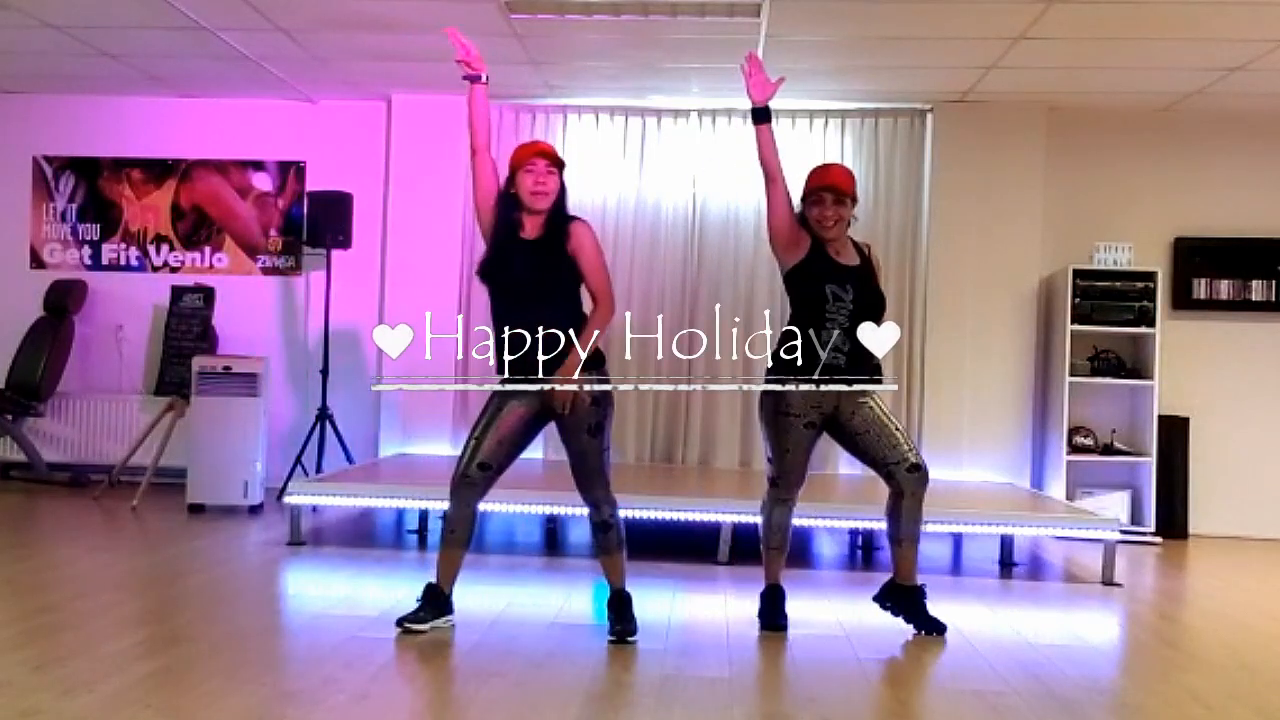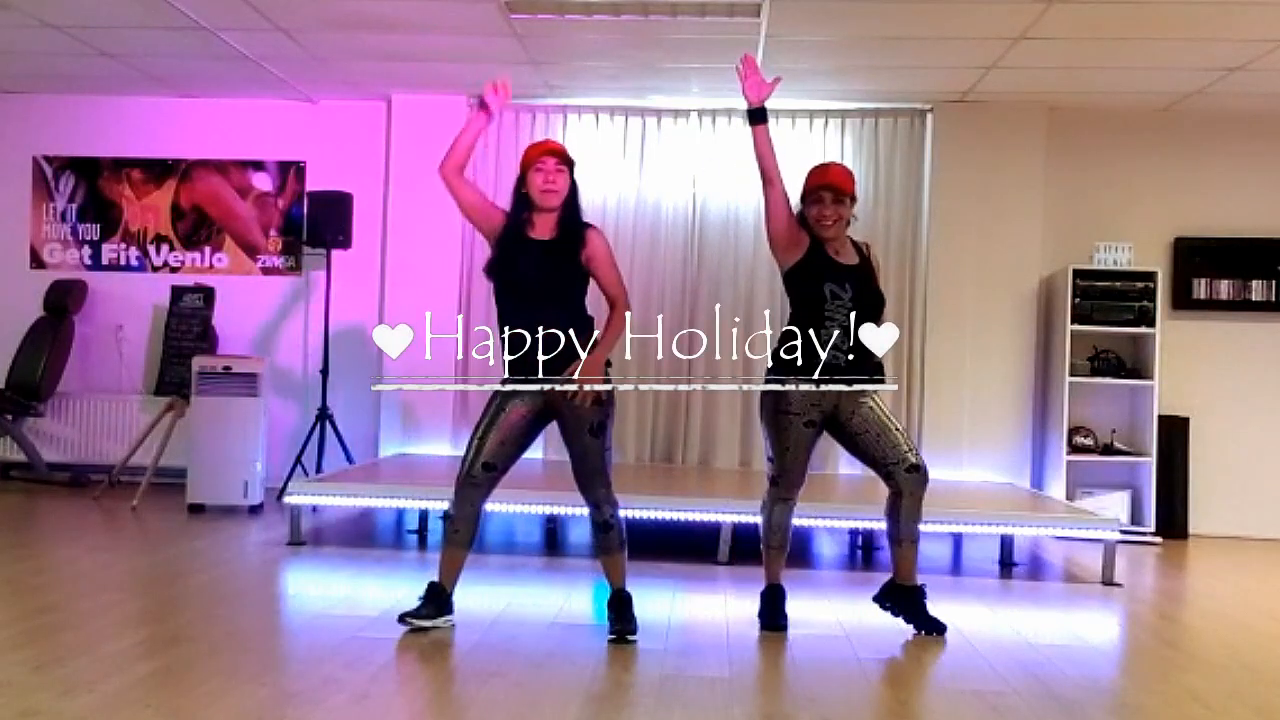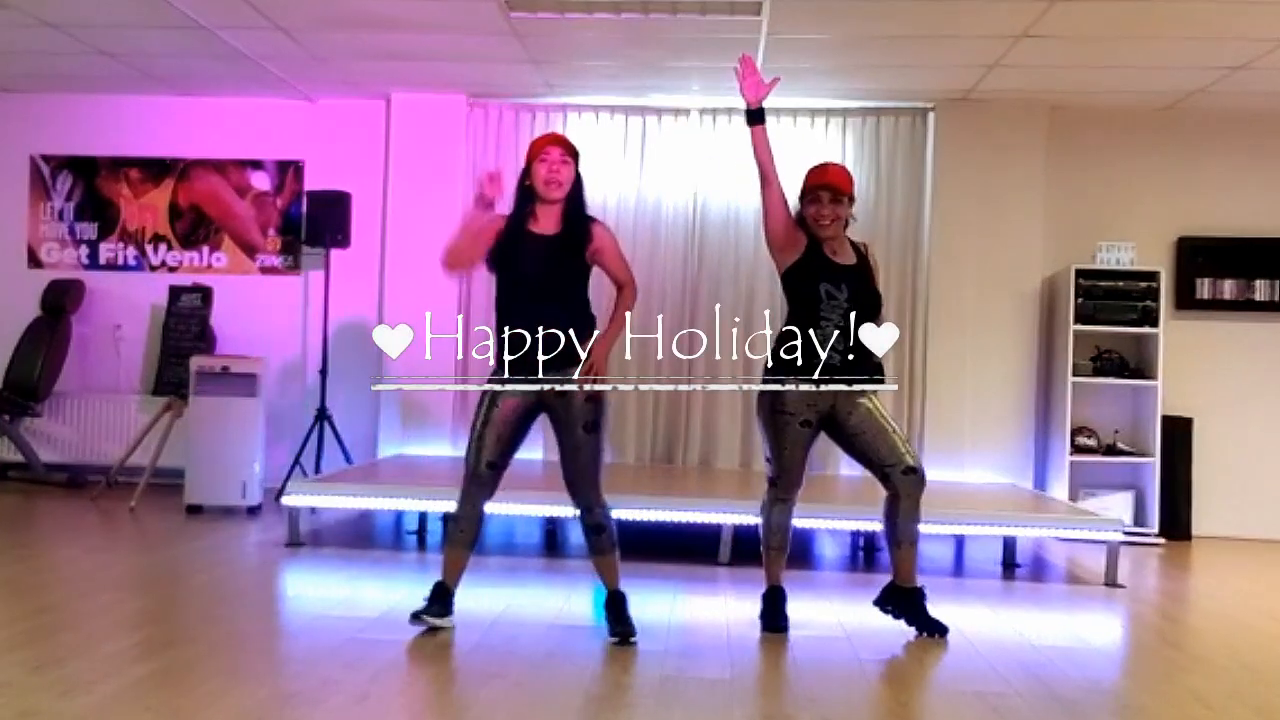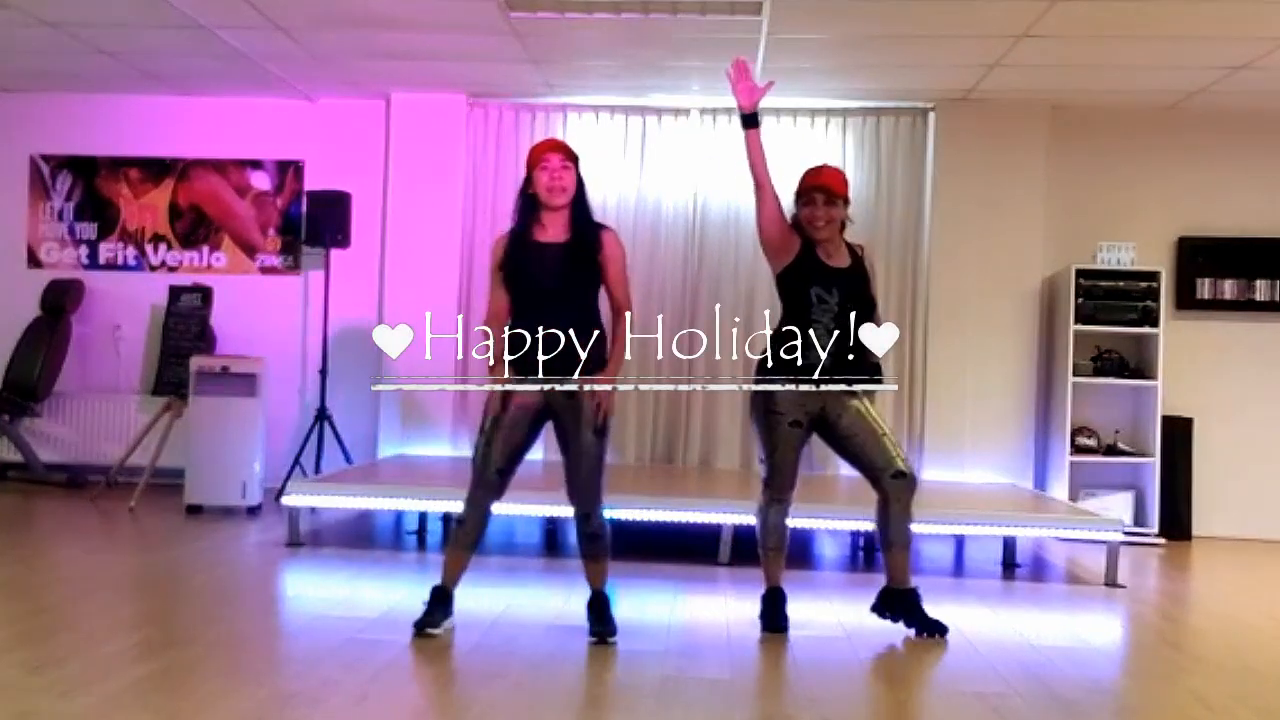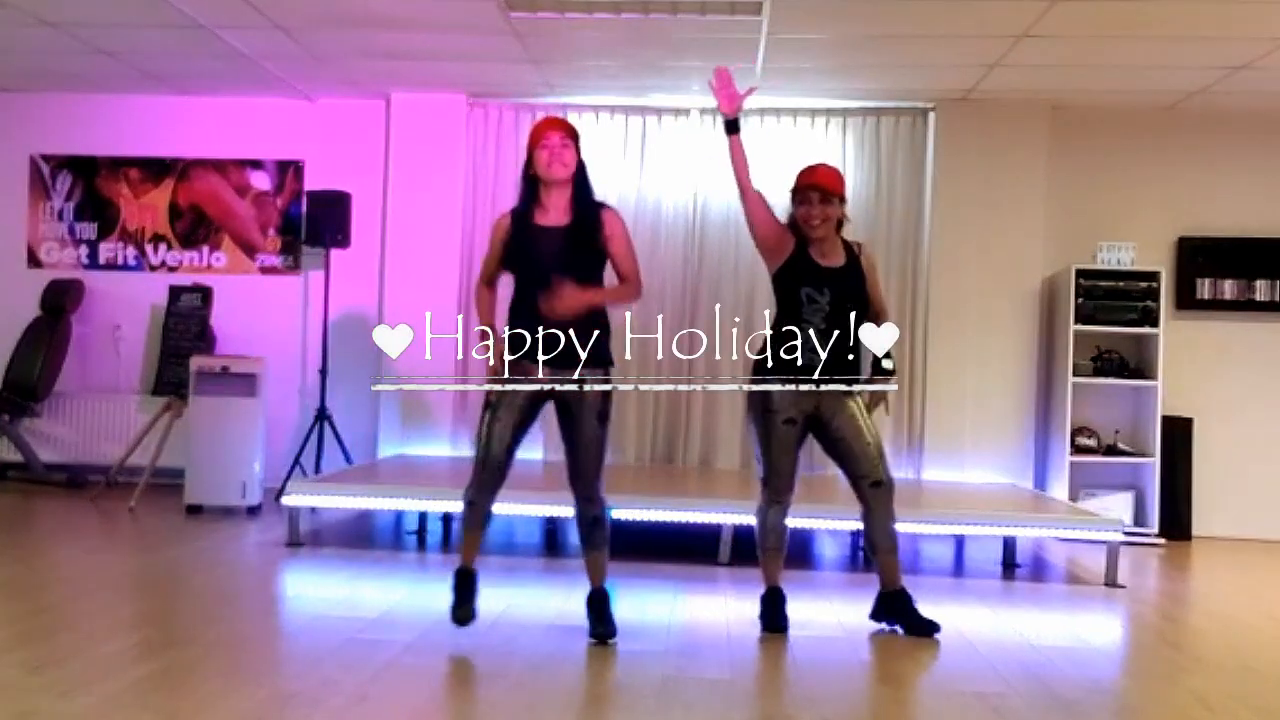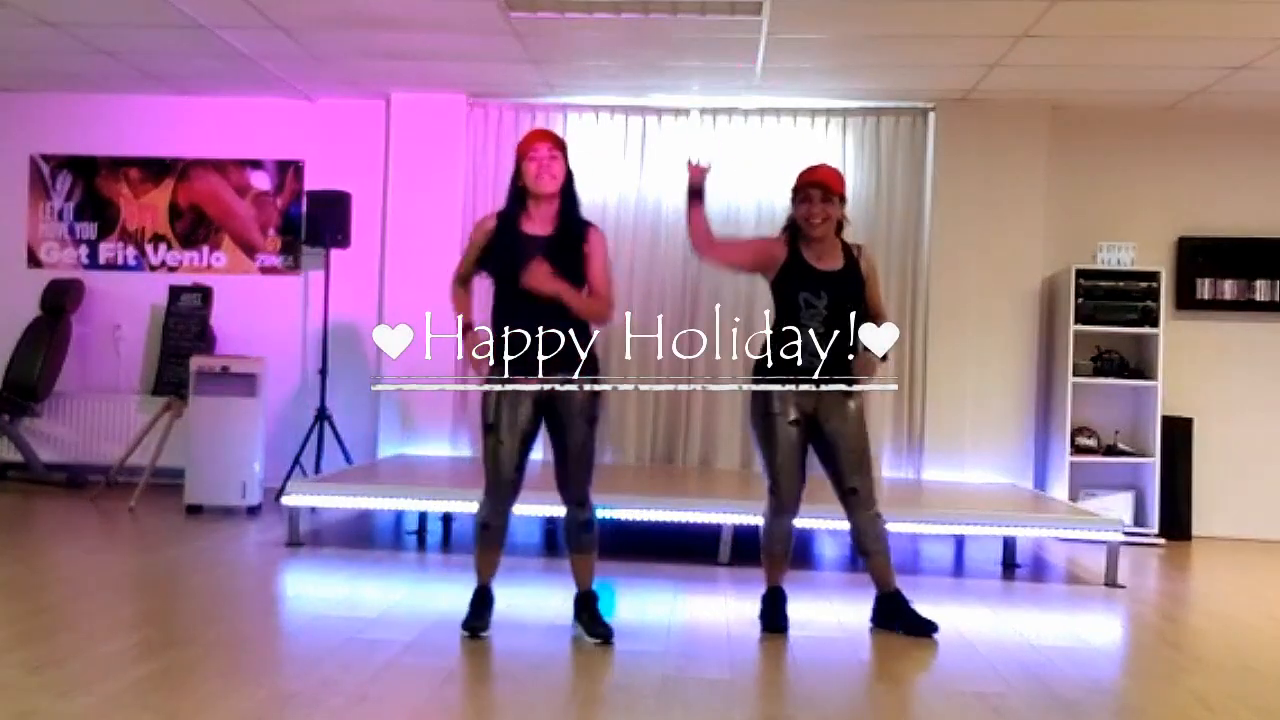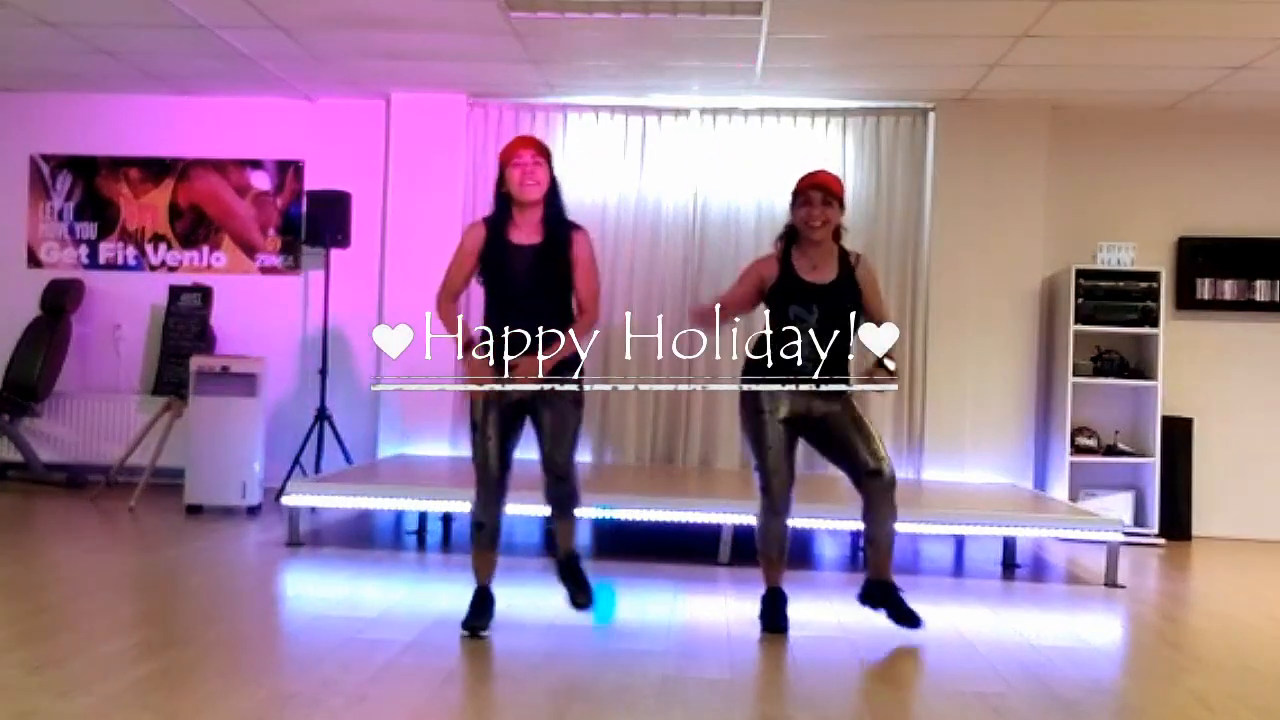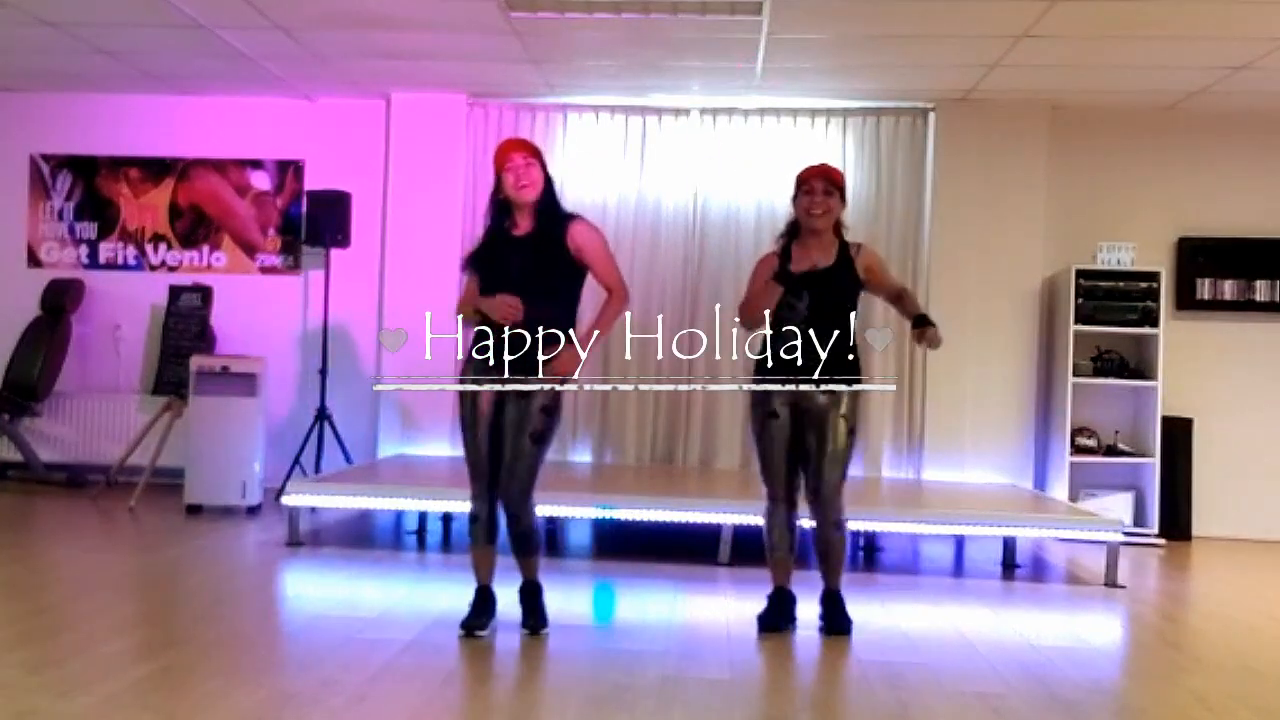
dt=0.2s
person 1, frame 1
left shoulder: (866, 257)
right shoulder: (796, 248)
right elbow: (773, 178)
left wrist: (871, 371)
right wrist: (760, 111)
left hip: (854, 392)
right hip: (796, 388)
left knee: (911, 474)
right knee: (784, 488)
left ankle: (903, 588)
right ankle: (772, 592)
person 1, frame 2
left shoulder: (865, 256)
right shoulder: (795, 247)
right elbow: (770, 179)
left wrist: (873, 370)
right wrist: (757, 111)
left hip: (854, 391)
right hip: (796, 387)
left knee: (911, 474)
right knee: (784, 488)
left ankle: (903, 588)
right ankle: (773, 592)
person 1, frame 3
left shoulder: (864, 256)
right shoulder: (792, 246)
right elbow: (768, 179)
left wrist: (871, 373)
right wrist: (755, 111)
left hip: (851, 390)
right hip: (793, 387)
left knee: (907, 477)
right knee: (783, 489)
left ankle: (903, 591)
right ankle: (774, 595)
person 1, frame 4
left shoulder: (860, 258)
right shoulder: (787, 249)
left elbow: (872, 324)
right elbow: (761, 183)
left wrist: (870, 375)
right wrist: (749, 115)
left hip: (843, 392)
right hip: (785, 388)
left knee: (897, 480)
right knee: (778, 492)
left ankle: (899, 594)
right ankle: (773, 596)
person 1, frame 5
left shoulder: (859, 257)
right shoulder: (782, 244)
left elbow: (879, 315)
right elbow: (744, 191)
left wrist: (880, 368)
right wrist: (731, 121)
left hip: (837, 391)
right hip: (779, 387)
left knee: (877, 488)
right knee: (777, 492)
left ankle: (893, 598)
right ankle: (773, 595)
person 1, frame 6
left shoulder: (859, 260)
right shoulder: (778, 253)
left elbow: (879, 319)
right elbow: (706, 247)
left wrist: (870, 350)
right wrist: (696, 194)
left hip: (838, 393)
right hip: (780, 389)
left knee: (861, 496)
right knee: (784, 496)
left ankle: (889, 600)
right ankle: (774, 596)
person 1, frame 7
left shoulder: (856, 268)
right shoulder: (769, 267)
left elbow: (879, 321)
right elbow: (726, 311)
left wrist: (885, 361)
right wrist: (706, 315)
left hip: (829, 395)
right hip: (771, 391)
left knee: (880, 477)
right knee: (776, 497)
left ankle: (881, 584)
right ankle: (773, 597)
person 1, frame 8
left shoulder: (859, 258)
right shoulder: (772, 263)
left elbow: (896, 291)
right elbow: (747, 319)
left wrist: (921, 321)
right wrist: (776, 289)
left hip: (833, 389)
right hip: (775, 386)
left knee: (825, 497)
right knee: (779, 493)
left ankle: (833, 597)
right ankle: (780, 597)
person 2, frame 1
left shoulder: (574, 233)
right shoulder: (498, 229)
left elbow: (605, 304)
right elbow: (477, 153)
left wrist: (578, 361)
right wrist: (477, 82)
left hip: (578, 381)
right hip: (519, 385)
left knee: (596, 494)
right knee: (466, 484)
left ankle: (619, 601)
right ankle: (439, 599)
person 2, frame 2
left shoulder: (586, 239)
right shoulder: (503, 229)
left elbow: (620, 306)
right elbow: (450, 177)
left wrist: (598, 360)
right wrist: (482, 114)
left hip: (580, 382)
right hip: (520, 383)
left knee: (597, 492)
right knee: (470, 482)
left ankle: (620, 602)
right ankle: (440, 598)
person 2, frame 3
left shoulder: (592, 233)
right shoulder: (505, 229)
left elbow: (627, 290)
right elbow: (453, 263)
left wrist: (604, 342)
right wrist: (482, 207)
left hip: (574, 377)
right hip: (513, 376)
left knee: (587, 493)
right knee: (476, 483)
left ankle: (615, 599)
right ankle: (443, 595)
person 2, frame 4
left shoulder: (602, 241)
right shoulder: (511, 243)
left elbow: (621, 311)
right elbow: (498, 316)
left wrist: (611, 374)
right wrist: (500, 376)
left hip: (585, 384)
right hip: (525, 380)
left knee: (586, 500)
right knee: (483, 487)
left ankle: (598, 601)
right ankle: (443, 596)
person 2, frame 5
left shoulder: (603, 219)
right shoulder: (511, 221)
left elbow: (632, 286)
right elbow: (485, 281)
left wrist: (588, 296)
right wrist: (488, 331)
left hip: (585, 363)
right hip: (521, 361)
left knee: (587, 485)
right knee: (488, 470)
left ankle: (598, 599)
right ankle: (467, 576)
person 2, frame 6
left shoulder: (586, 236)
right shoulder: (493, 228)
left elbow: (602, 311)
right elbow: (461, 285)
left wrist: (558, 288)
right wrist: (470, 335)
left hip: (570, 373)
right hip: (511, 374)
left knee: (576, 493)
right knee: (501, 489)
left ankle: (586, 603)
right ankle: (483, 592)
person 2, frame 7
left shoulder: (572, 238)
right shoulder: (480, 235)
left elbow: (589, 309)
right elbow: (447, 301)
left wrist: (555, 356)
right wrist: (476, 347)
left hip: (553, 373)
right hip: (496, 374)
left knee: (559, 472)
right knee: (490, 485)
left ankle: (567, 555)
right ankle: (482, 595)
person 2, frame 8
left shoulder: (574, 230)
right shoulder: (491, 237)
left elbow: (617, 295)
right elbow: (465, 305)
left wrist: (579, 349)
right wrist: (486, 304)
left hip: (538, 377)
right hip: (484, 370)
left knee: (515, 491)
right knee: (483, 488)
left ankle: (531, 588)
right ankle: (483, 597)
